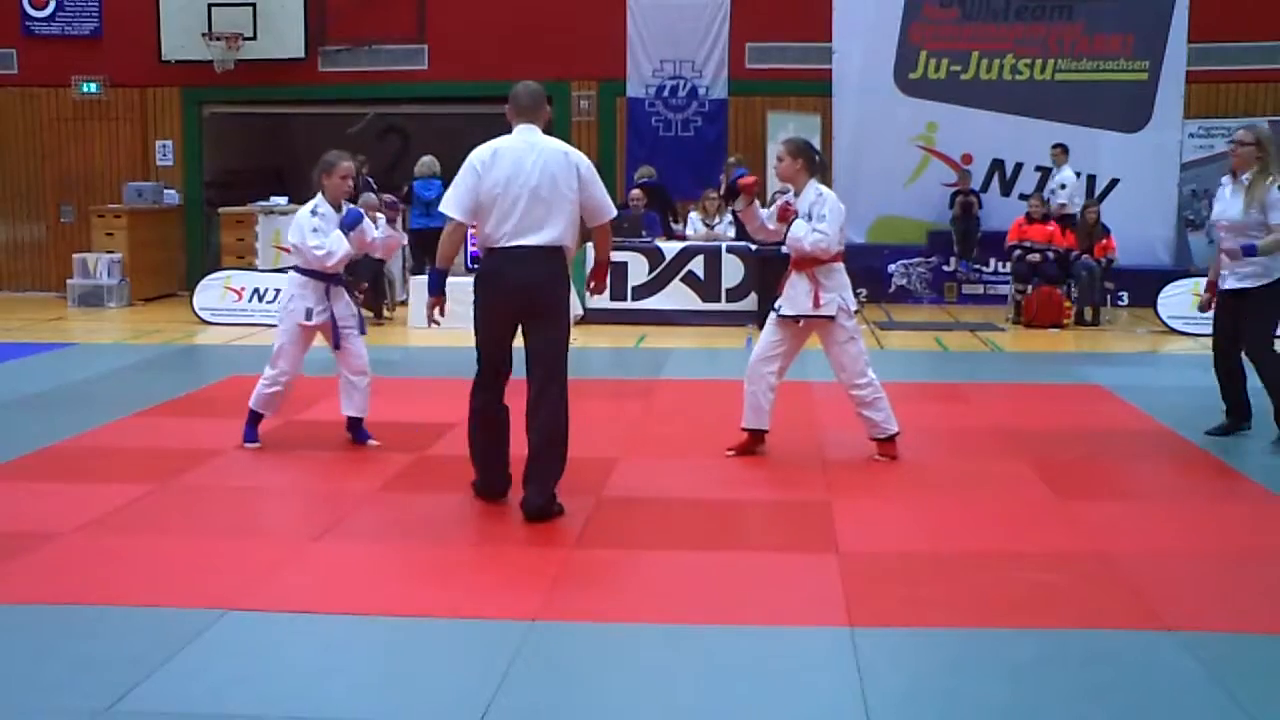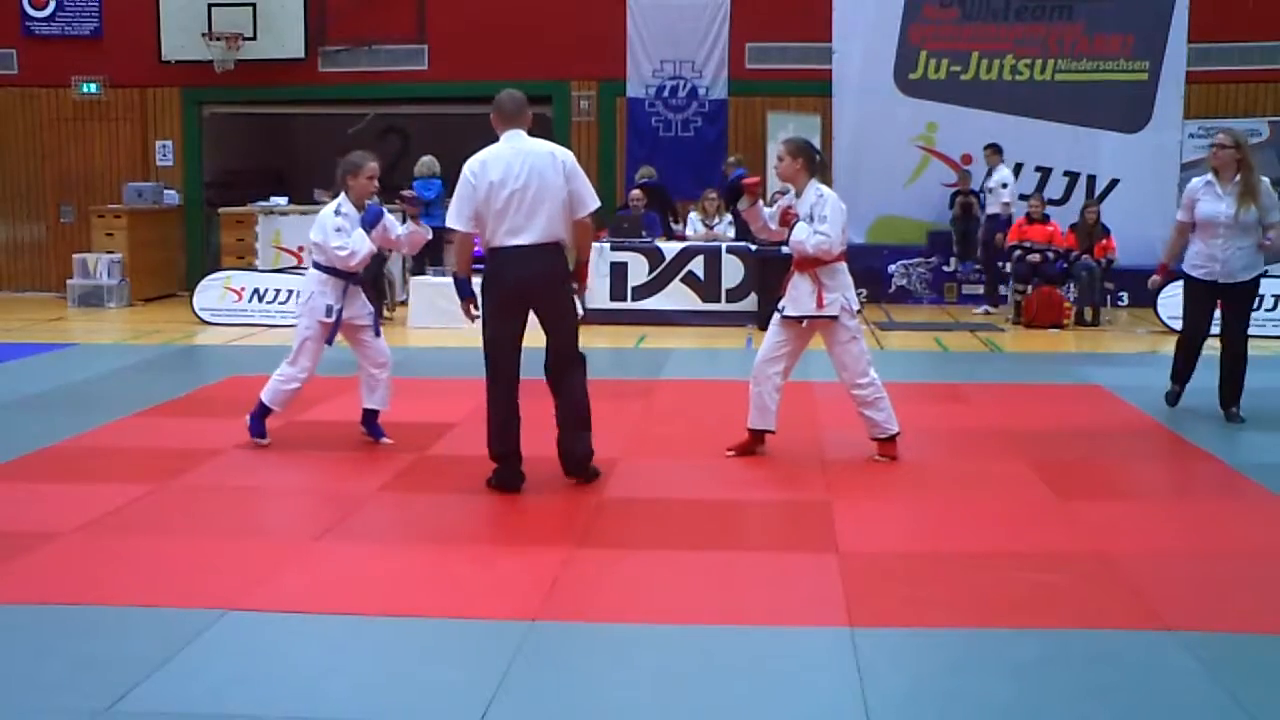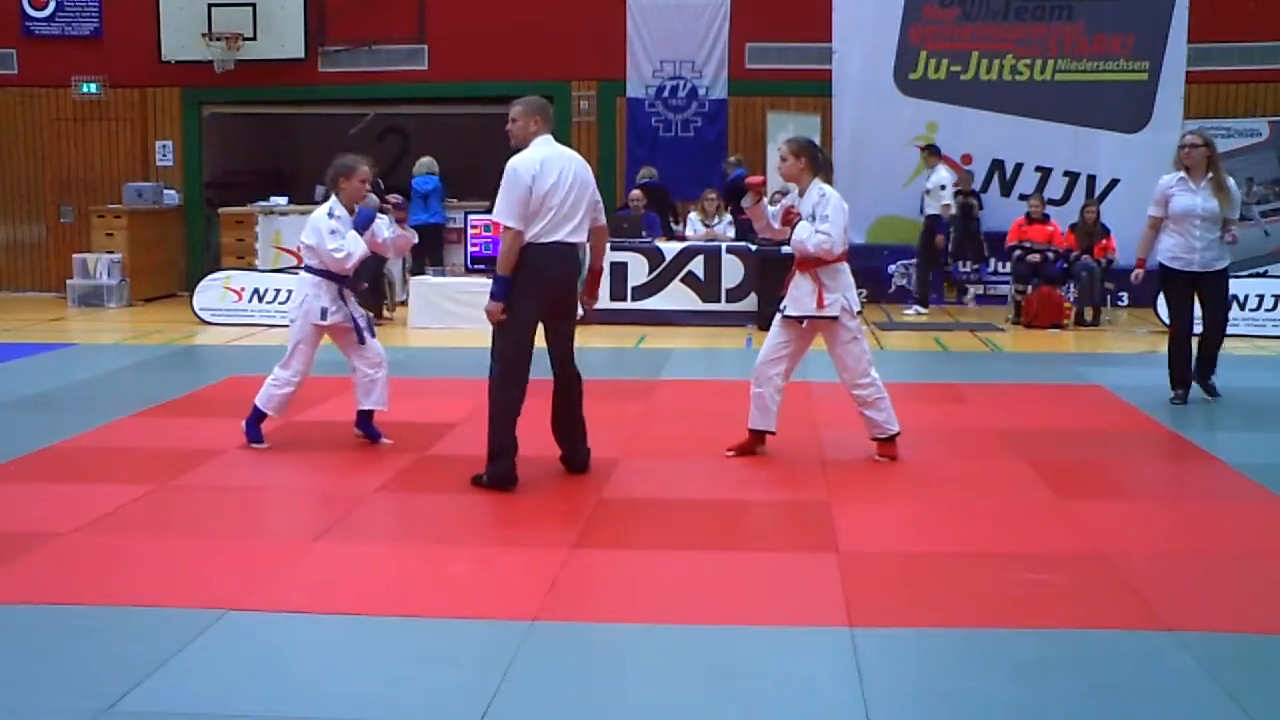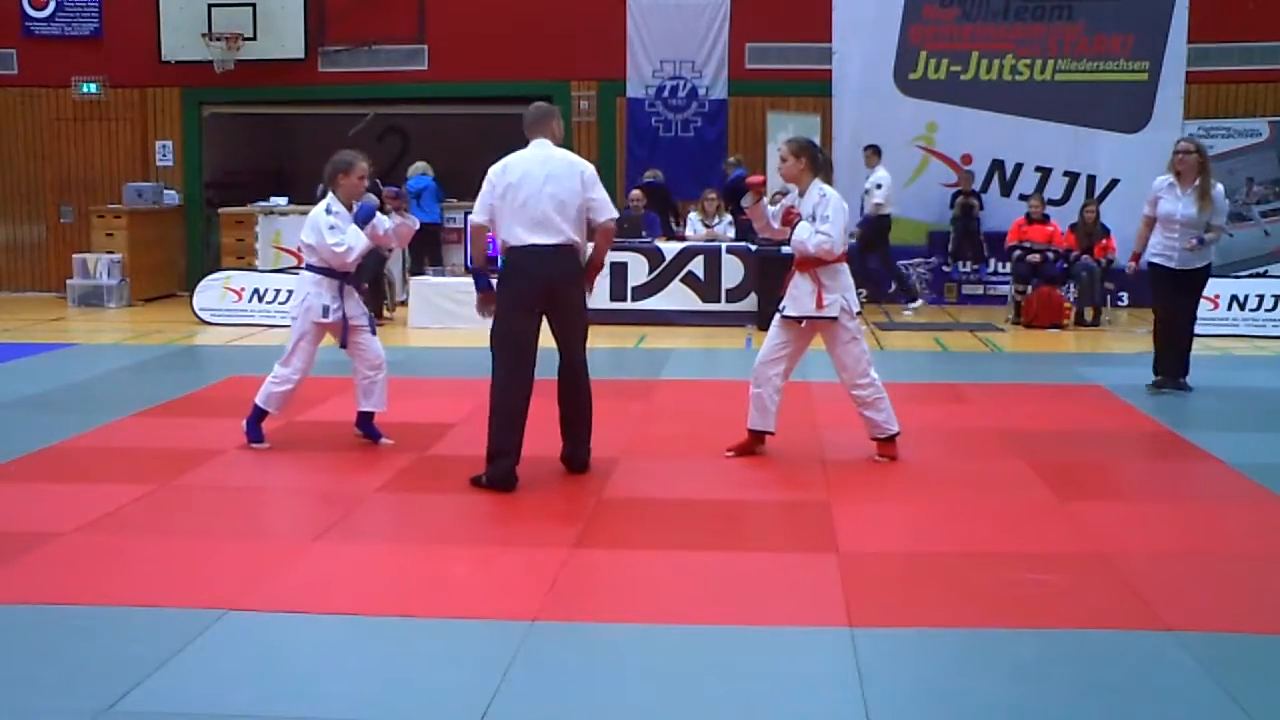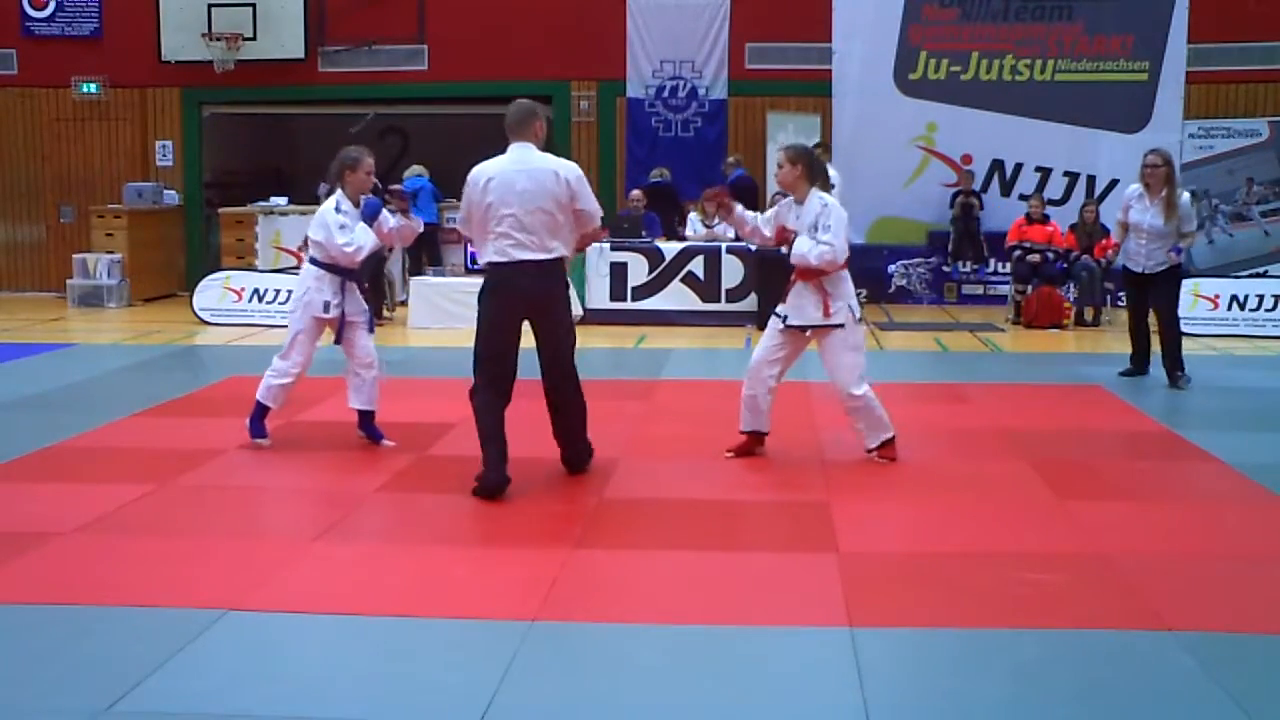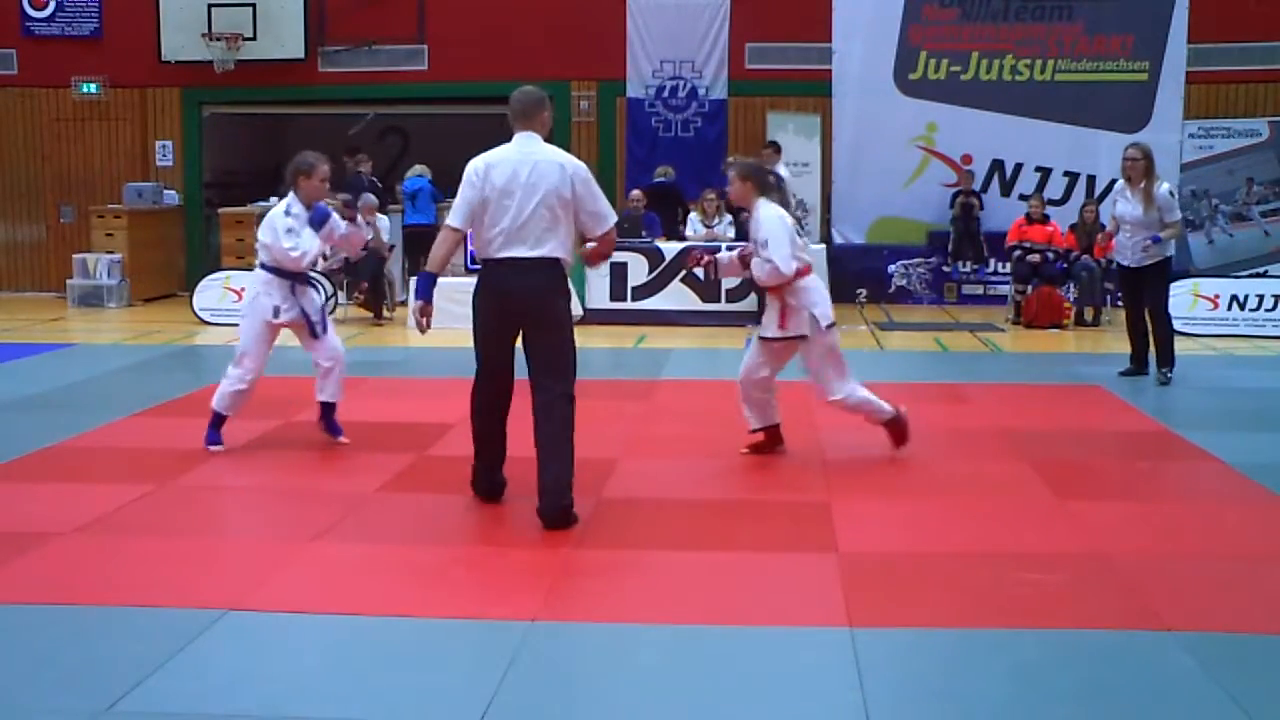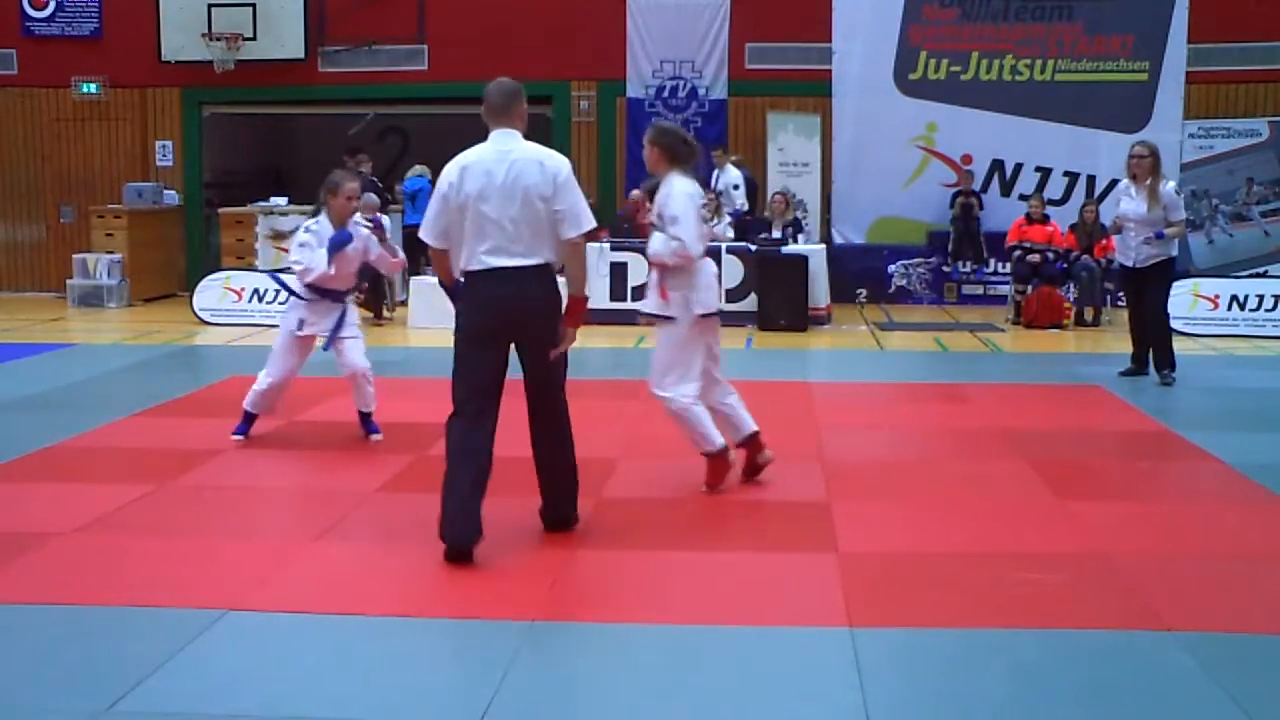
dt=0.5s
person 1, frame 1
left shoulder: (484, 156)
right shoulder: (571, 158)
left elbow: (455, 225)
right elbow: (601, 223)
left wrist: (436, 284)
right wrist: (602, 266)
left hip: (498, 272)
right hip: (548, 272)
left knee: (491, 378)
right knee: (547, 383)
left ankle: (492, 477)
right ankle: (540, 493)
person 1, frame 2
left shoulder: (478, 165)
right shoulder: (559, 156)
left elbow: (463, 235)
right elbow: (583, 221)
left wrist: (463, 285)
right wrist: (581, 267)
left hip: (502, 270)
right hip: (549, 265)
left knee: (502, 372)
right knee: (566, 362)
left ankle: (508, 468)
right ankle: (577, 455)
person 1, frame 3
left shoulder: (522, 164)
right shoulder: (579, 164)
left elbow: (513, 234)
right elbow: (599, 227)
left wrist: (498, 291)
right wrist: (593, 276)
left hip: (532, 266)
right hip: (567, 266)
left knee: (509, 367)
right knee: (564, 360)
left ankle: (502, 468)
right ankle: (575, 452)
person 1, frame 4
left shoulder: (503, 168)
right shoulder: (579, 166)
left elbow: (478, 229)
right elbow: (606, 227)
left wrist: (482, 283)
right wrist: (591, 269)
left hip: (520, 268)
right hip: (564, 267)
left knee: (512, 369)
right knee: (573, 362)
left ankle: (502, 468)
right ankle: (577, 454)
person 1, frame 5
left shoulder: (481, 175)
right shoulder: (565, 171)
left elbow: (471, 233)
right elbow: (592, 232)
left hip: (502, 282)
right hip: (549, 279)
left knee: (491, 380)
right knee: (560, 369)
left ankle: (494, 472)
right ankle: (575, 453)
person 1, frame 6
left shoulder: (483, 165)
right shoulder: (569, 166)
left elbow: (452, 230)
right elbow: (607, 236)
left wrist: (425, 286)
right wrist: (592, 256)
left hip: (495, 282)
right hip: (545, 282)
left knee: (491, 382)
right knee: (554, 390)
left ankle: (488, 478)
right ankle: (555, 499)
person 1, frame 7
left shoulder: (458, 168)
right shoulder: (551, 164)
left elbow: (437, 249)
right elbow: (574, 244)
left wrist: (458, 290)
right wrist: (574, 310)
left hip: (481, 296)
right hip: (535, 292)
left knee: (471, 414)
right knee: (548, 403)
left ankle: (460, 529)
right ankle: (559, 509)
person 2, frame 1
left shoulder: (824, 198)
right shoulder: (790, 201)
left elbow: (824, 244)
right elbow: (762, 231)
left wrist: (793, 223)
right wrist: (746, 201)
left hip: (827, 292)
right hip: (796, 290)
left knee: (855, 372)
right knee: (762, 363)
left ankle: (885, 436)
right ankle: (755, 436)
person 2, frame 2
left shoulder: (825, 199)
right shoulder: (791, 201)
left elbow: (828, 246)
right elbow: (765, 229)
left wrist: (795, 226)
right wrist: (751, 201)
left hip: (830, 291)
right hip: (799, 289)
left knee: (857, 371)
right knee: (766, 364)
left ankle: (886, 436)
right ankle: (756, 436)
person 2, frame 3
left shoulder: (828, 198)
right shoulder: (795, 200)
left elbow: (830, 246)
right elbow: (768, 228)
left wrist: (797, 225)
right wrist: (755, 200)
left hip: (831, 291)
right hip: (801, 289)
left knee: (858, 372)
right knee: (768, 364)
left ankle: (886, 436)
right ankle: (757, 436)
person 2, frame 4
left shoulder: (828, 199)
right shoulder: (795, 199)
left elbow: (830, 246)
right elbow: (767, 227)
left wrist: (797, 226)
right wrist: (756, 199)
left hip: (830, 291)
right hip: (800, 289)
left knee: (857, 371)
right knee: (767, 364)
left ankle: (886, 436)
right ankle: (756, 436)
person 2, frame 5
left shoulder: (828, 207)
right shoulder: (788, 208)
left elbow: (832, 256)
right elbow: (762, 230)
left wrist: (794, 243)
right wrist: (731, 209)
left hip: (833, 301)
right hip: (798, 298)
left knee: (850, 384)
right knee: (760, 368)
left ankle: (882, 441)
right ankle: (754, 436)
person 2, frame 6
left shoulder: (769, 218)
right shoulder: (759, 217)
left elbow: (779, 270)
right elbow: (747, 258)
left wrist: (749, 265)
right wrist: (712, 262)
left hip: (805, 306)
right hip: (781, 308)
left knee: (835, 387)
right knee: (754, 376)
left ankle: (890, 418)
right ankle: (771, 435)
person 2, frame 7
left shoulder: (676, 192)
right shoulder: (682, 186)
left elbow: (682, 250)
left wrist: (650, 239)
right wrist: (654, 225)
left hip: (683, 294)
right hip: (697, 290)
left knee: (669, 387)
right knee: (708, 379)
left ankle: (717, 453)
right ankle: (752, 445)
person 3, frame 1
left shoulder: (352, 215)
right shoulder: (308, 215)
left elbow: (379, 247)
right elbow: (321, 256)
right wrist: (345, 232)
left hip: (335, 294)
right hip: (304, 294)
left knee: (356, 363)
right knee: (282, 365)
left ankle: (356, 426)
right ankle: (252, 423)
person 3, frame 2
left shoulder: (374, 213)
right shoulder: (331, 215)
left elbow: (406, 244)
right elbow: (345, 257)
left wrist: (415, 219)
right wrist: (366, 229)
left hip: (351, 293)
right hip: (322, 291)
left knee: (378, 357)
right knee: (300, 363)
left ankle: (370, 422)
right ankle: (258, 417)
person 3, frame 3
left shoulder: (360, 216)
right shoulder: (323, 218)
left elbow: (394, 248)
right elbow: (340, 259)
right wrist: (359, 231)
left hip: (341, 296)
right hip: (314, 296)
left knee: (372, 357)
right knee: (294, 367)
left ankle: (365, 423)
right ankle: (253, 423)
person 3, frame 4
left shoulder: (359, 211)
right shoulder: (322, 215)
left elbow: (395, 239)
right elbow: (342, 255)
right wrist: (360, 225)
left hip: (345, 294)
right hip: (317, 293)
left knee: (373, 358)
right knee: (295, 365)
left ankle: (365, 423)
right ankle: (254, 422)
person 3, frame 5
left shoulder: (366, 207)
right shoulder: (331, 211)
left elbow: (400, 237)
right elbow: (349, 252)
left wrist: (404, 211)
right wrist: (367, 223)
left hip: (346, 289)
right hip: (317, 288)
left knee: (365, 359)
right knee: (293, 358)
left ankle: (367, 424)
right ankle: (257, 420)
person 3, frame 6
left shoulder: (320, 214)
right shoulder: (280, 215)
left elbow: (352, 246)
right elbow: (295, 258)
left wrist: (352, 220)
right wrist: (314, 229)
left hip: (300, 292)
right hip: (269, 292)
left knee: (332, 353)
right knee: (248, 365)
left ankle: (327, 418)
right ankle: (215, 426)
person 3, frame 7
left shoulder: (362, 234)
right shoulder: (309, 232)
left elbow: (393, 267)
right elbow: (304, 273)
left wrist: (384, 242)
right wrist: (332, 251)
left hip: (341, 309)
right hip: (308, 307)
left knee: (359, 367)
right knee: (278, 371)
left ankle: (365, 418)
right ankle: (248, 420)
person 4, frame 1
right shoulder: (1223, 190)
left wrist: (1248, 249)
right wrist: (1210, 288)
right hip: (1229, 284)
right knee: (1224, 351)
right ankle: (1237, 415)
person 4, frame 2
right shoulder: (1197, 187)
right elbow: (1181, 232)
right wrist: (1162, 270)
left hip: (1243, 277)
right hip: (1199, 273)
left knee: (1234, 340)
right knee: (1192, 334)
left ankle: (1231, 404)
right ankle: (1177, 383)
person 4, frame 3
left shoulder: (1226, 186)
right shoulder: (1168, 183)
left elbow: (1230, 224)
right elbow: (1153, 227)
left wrist: (1230, 235)
right wrist: (1141, 262)
left hip: (1214, 266)
right hip: (1175, 265)
left knee: (1217, 323)
right knee: (1180, 326)
left ankle: (1204, 374)
right ankle: (1180, 386)
person 4, frame 4
left shoulder: (1214, 191)
right shoulder: (1160, 185)
left elbow: (1216, 231)
right elbow: (1147, 224)
left wrist: (1202, 241)
right wrist: (1135, 256)
left hip: (1196, 266)
right hip: (1161, 261)
left knee: (1185, 320)
right knee: (1164, 316)
left ankle: (1178, 374)
right ankle: (1162, 374)
person 4, frame 5
left shoulder: (1181, 200)
right shoulder: (1132, 193)
left elbow: (1189, 236)
right elbow: (1122, 225)
left wrist: (1178, 249)
right wrist: (1116, 245)
left hip: (1166, 269)
right hip: (1132, 266)
left knee: (1168, 317)
right knee: (1136, 316)
left ankle: (1175, 372)
right ankle: (1139, 363)
person 4, frame 6
left shoulder: (1162, 191)
right shoulder: (1120, 188)
left elbow: (1175, 228)
left wrist: (1155, 240)
right wrist: (1109, 233)
left hip: (1155, 262)
right hip: (1125, 261)
left knee: (1158, 312)
right knee: (1133, 313)
left ankle: (1165, 366)
right ankle: (1139, 362)
person 4, frame 7
left shoulder: (1167, 189)
right shoulder: (1123, 187)
left elbow: (1179, 227)
left wrist: (1160, 235)
right wrist: (1115, 227)
left hip: (1159, 261)
right hip: (1128, 261)
left knee: (1156, 312)
right knee: (1136, 312)
left ankle: (1165, 368)
right ankle: (1139, 362)
